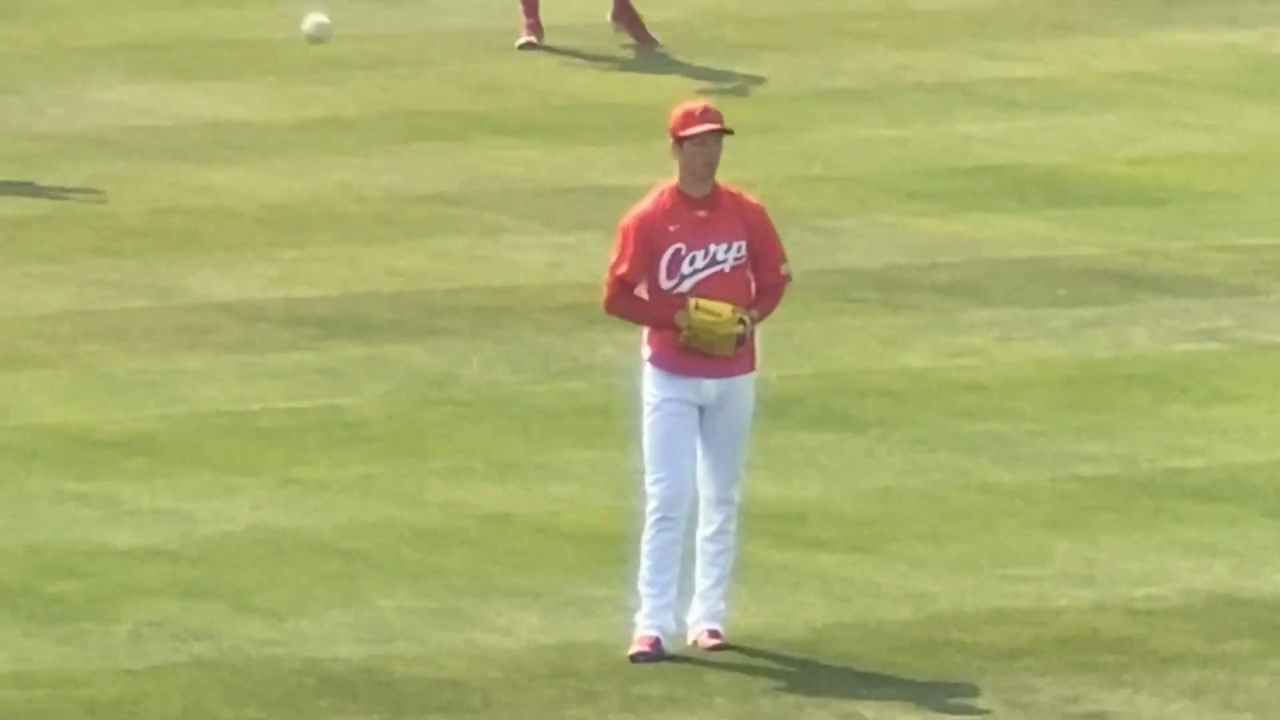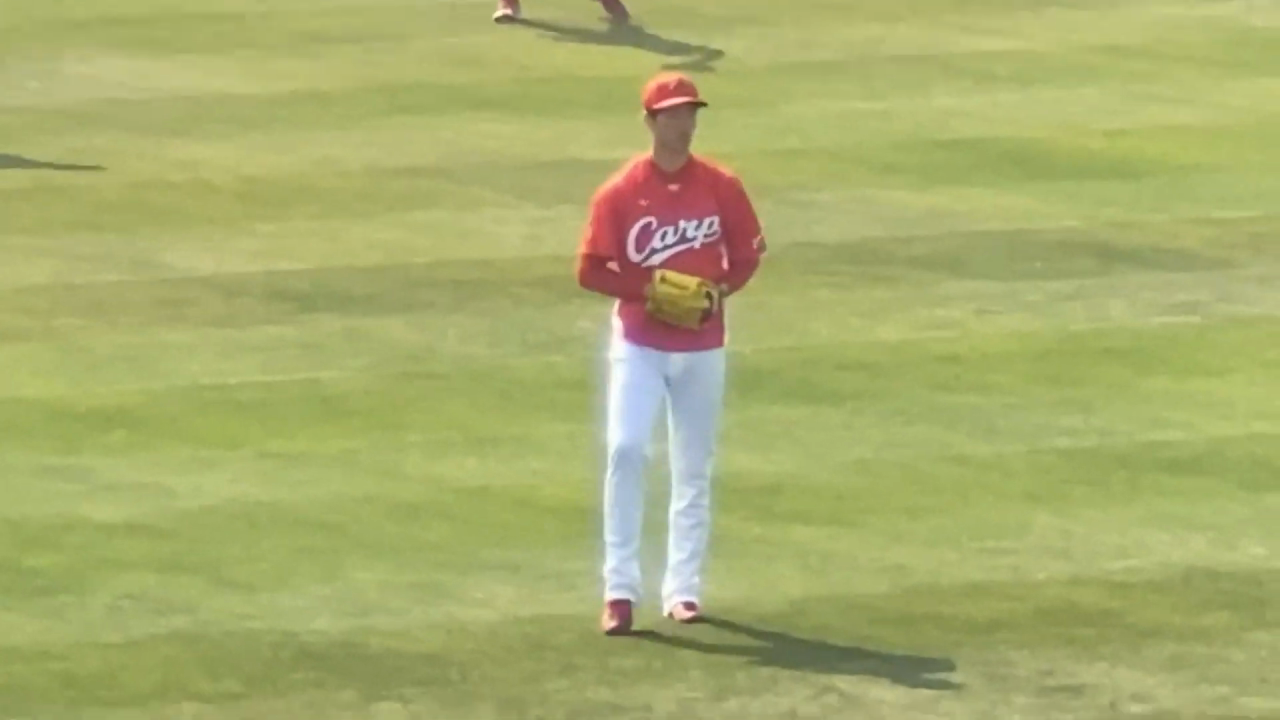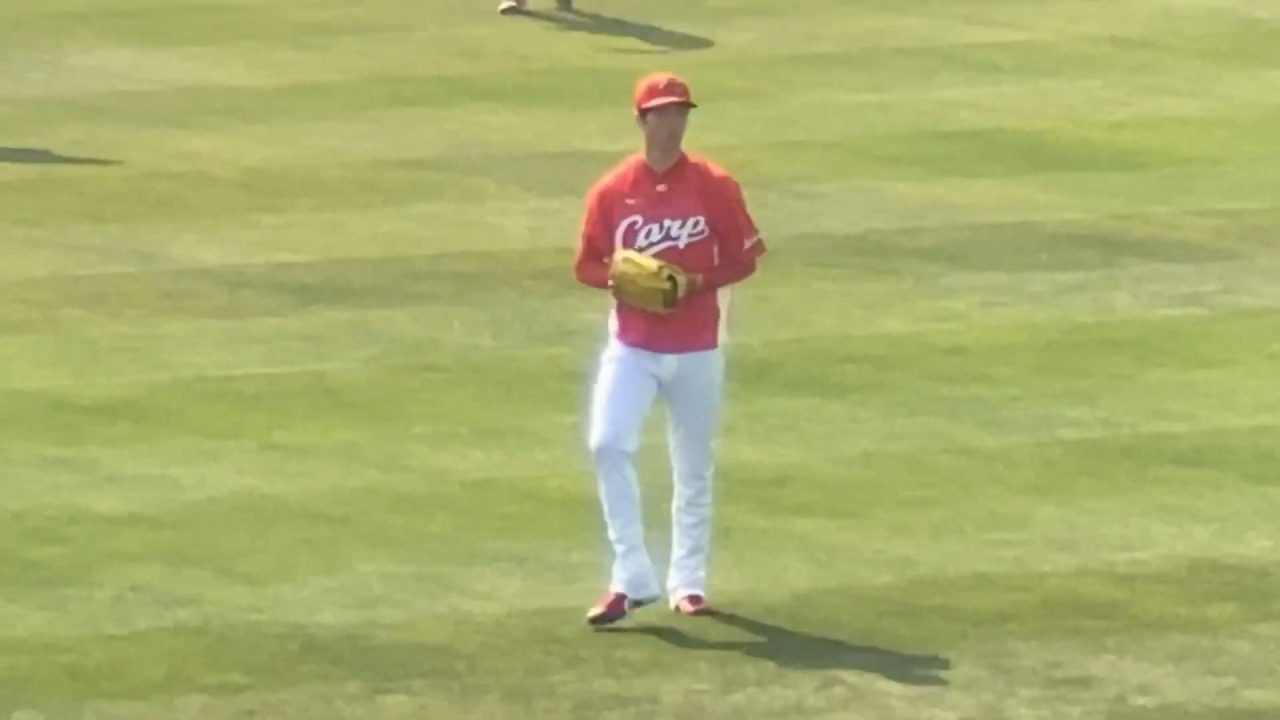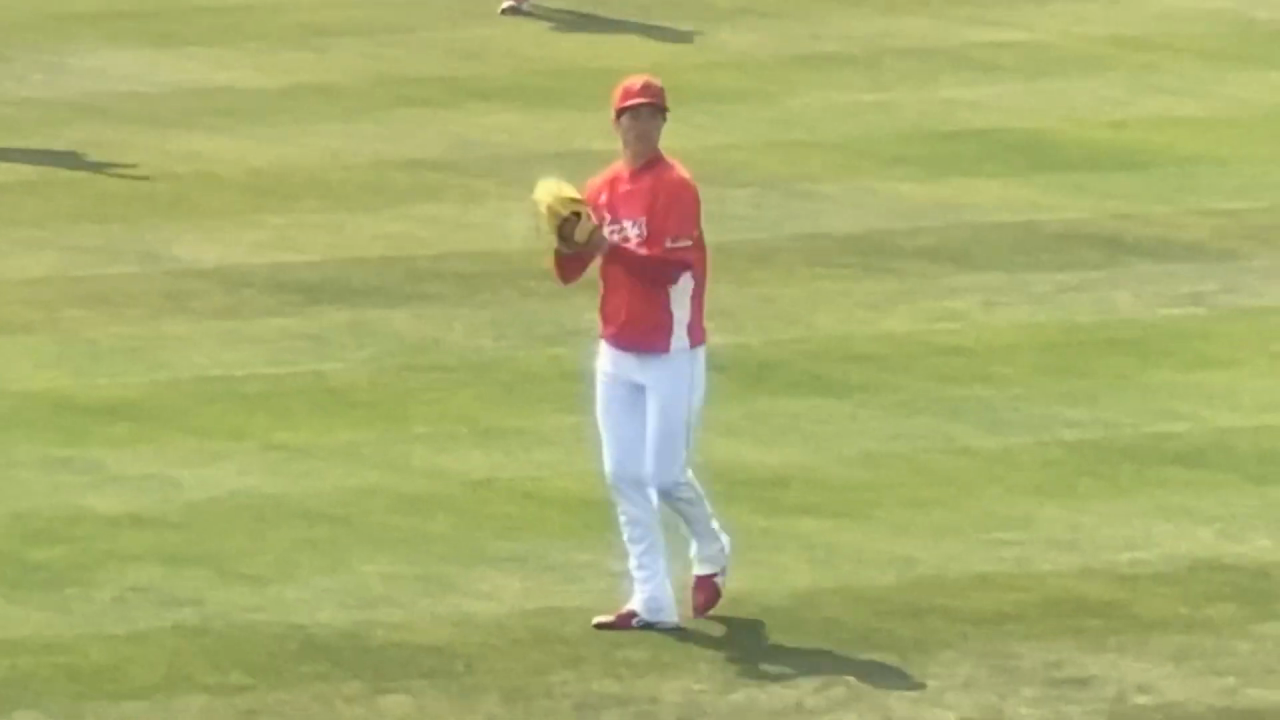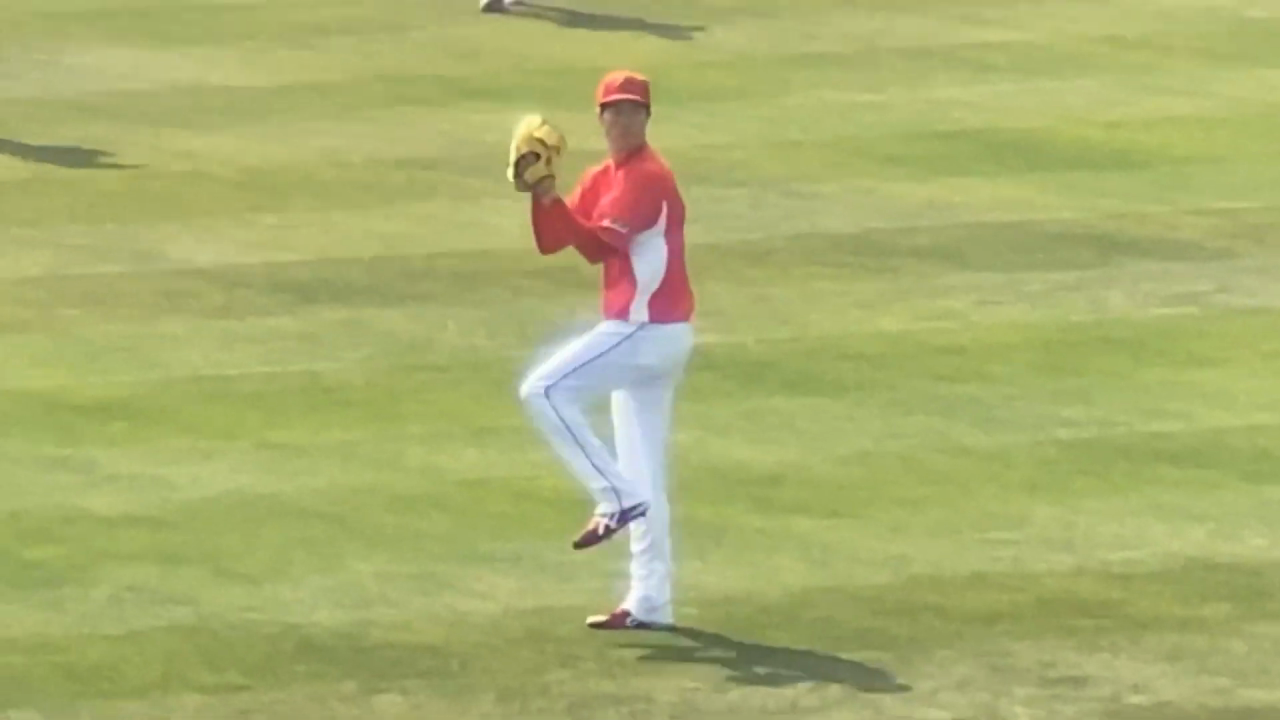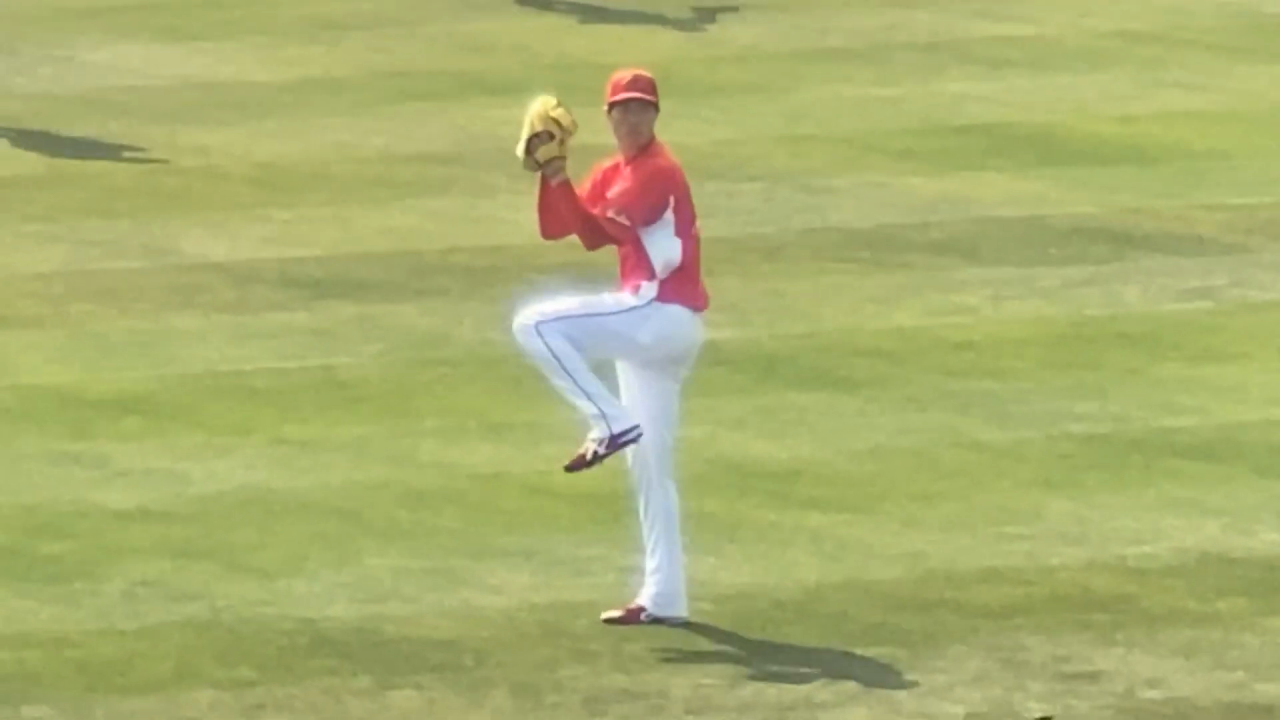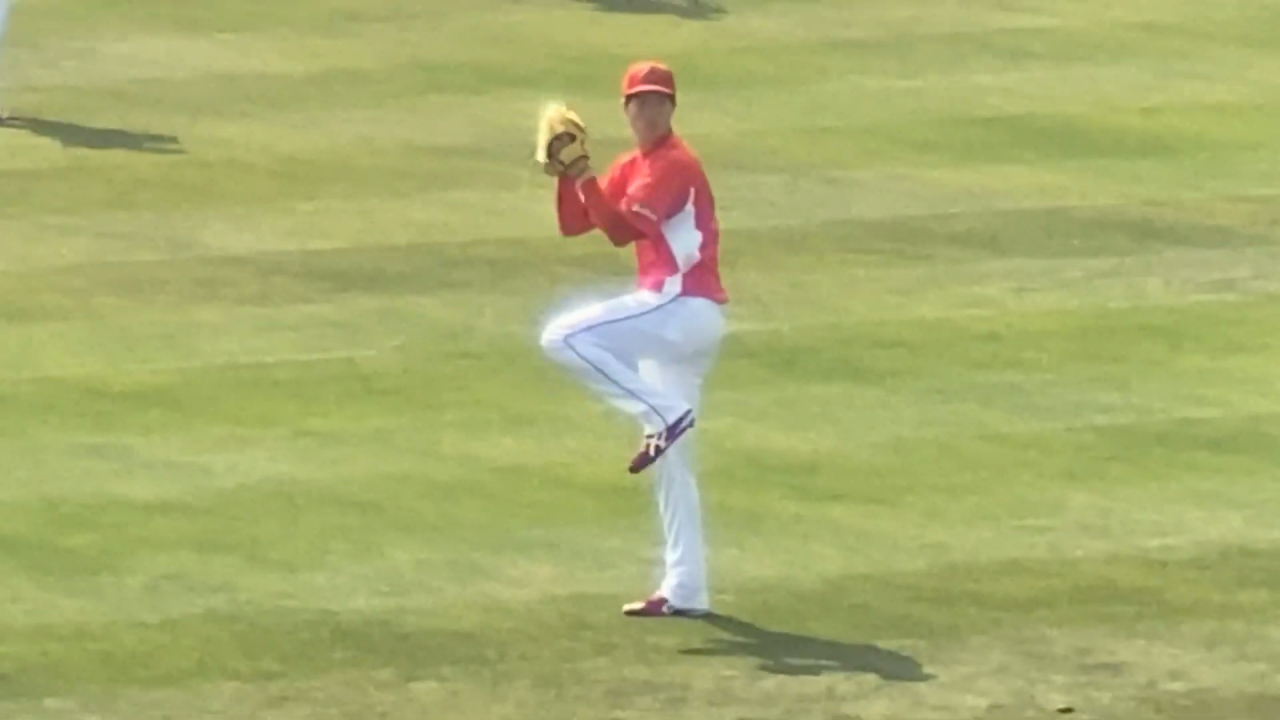
dt=0.3s
person 1, frame 1
left shoulder: (747, 212)
right shoulder: (647, 218)
left elbow: (774, 283)
right elbow: (617, 298)
left wrist: (750, 318)
right wrist: (678, 317)
left hip: (734, 376)
right hip: (671, 377)
left knee: (722, 499)
right knee: (668, 499)
left ankle: (708, 617)
right ankle: (653, 624)
person 1, frame 2
left shoulder: (722, 186)
right shoulder: (619, 191)
left elbow: (748, 256)
right elbow: (590, 271)
left wrist: (720, 291)
right wrist: (647, 290)
left hip: (702, 349)
right hip: (639, 344)
left knee: (694, 471)
right knee: (627, 449)
left ankle: (683, 589)
right ankle: (620, 586)
person 1, frame 3
left shoulder: (714, 184)
right shoulder: (610, 190)
left elbow: (744, 259)
right elbow: (586, 266)
left wrist: (696, 280)
left hip: (697, 348)
right hip: (631, 346)
left knee: (693, 470)
right knee: (607, 446)
left ankle: (687, 581)
right ankle: (632, 577)
person 1, frame 4
left shoulder: (676, 186)
right shoulder: (600, 189)
left elbow: (671, 267)
right elbow: (569, 270)
left wrist: (606, 244)
right wrist: (568, 240)
left hip: (672, 351)
right hip: (616, 352)
left knee: (668, 474)
right knee: (624, 475)
left ankle: (709, 554)
right ankle: (651, 600)
person 1, frame 5
left shoulder: (649, 176)
right shoulder: (600, 178)
left elbow: (596, 246)
right elbow: (551, 242)
left wrist: (554, 197)
right wrist: (541, 194)
left hip: (649, 326)
right hip: (646, 330)
left knee: (541, 392)
right knee: (638, 469)
left ankle: (613, 500)
right ankle: (649, 602)
person 1, frame 6
left shoulder: (658, 171)
right shoulder: (611, 173)
left elbow: (596, 233)
right elbow: (554, 228)
left wrist: (563, 181)
right wrist: (549, 174)
left hip: (662, 315)
right hip: (663, 324)
left knee: (533, 325)
right knee: (649, 467)
left ankle: (609, 424)
right ankle: (664, 598)
person 1, frame 7
left shoulder: (673, 162)
right shoulder: (629, 167)
left elbow: (623, 228)
right elbow: (575, 223)
left wrist: (586, 181)
right wrist: (568, 176)
left hip: (680, 307)
right hip: (683, 314)
left knee: (562, 337)
right knee: (671, 459)
left ankle: (661, 418)
right ankle: (684, 590)
